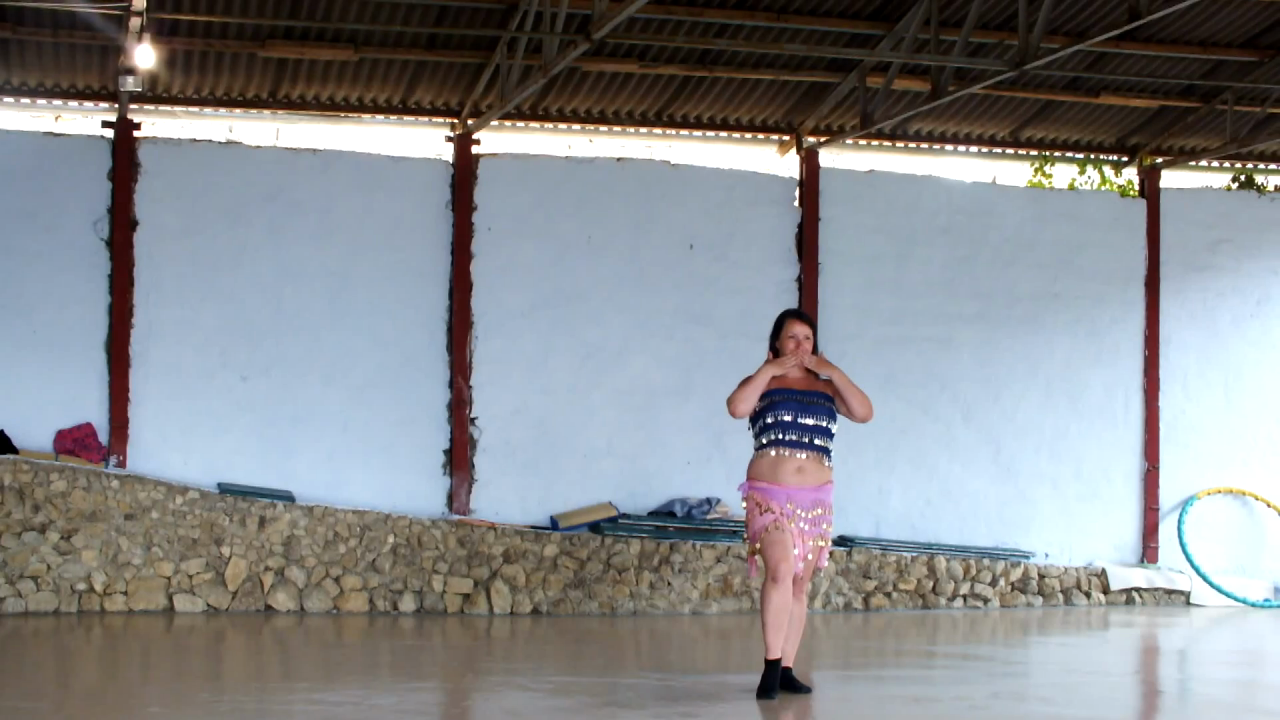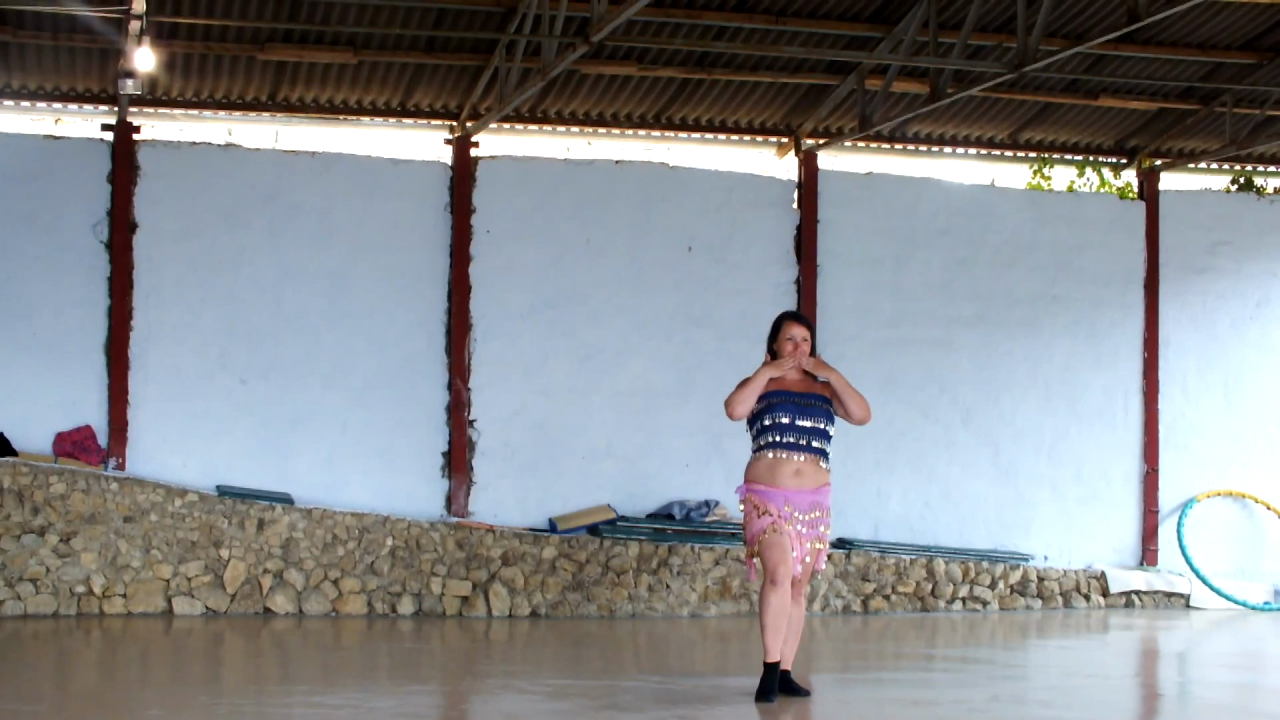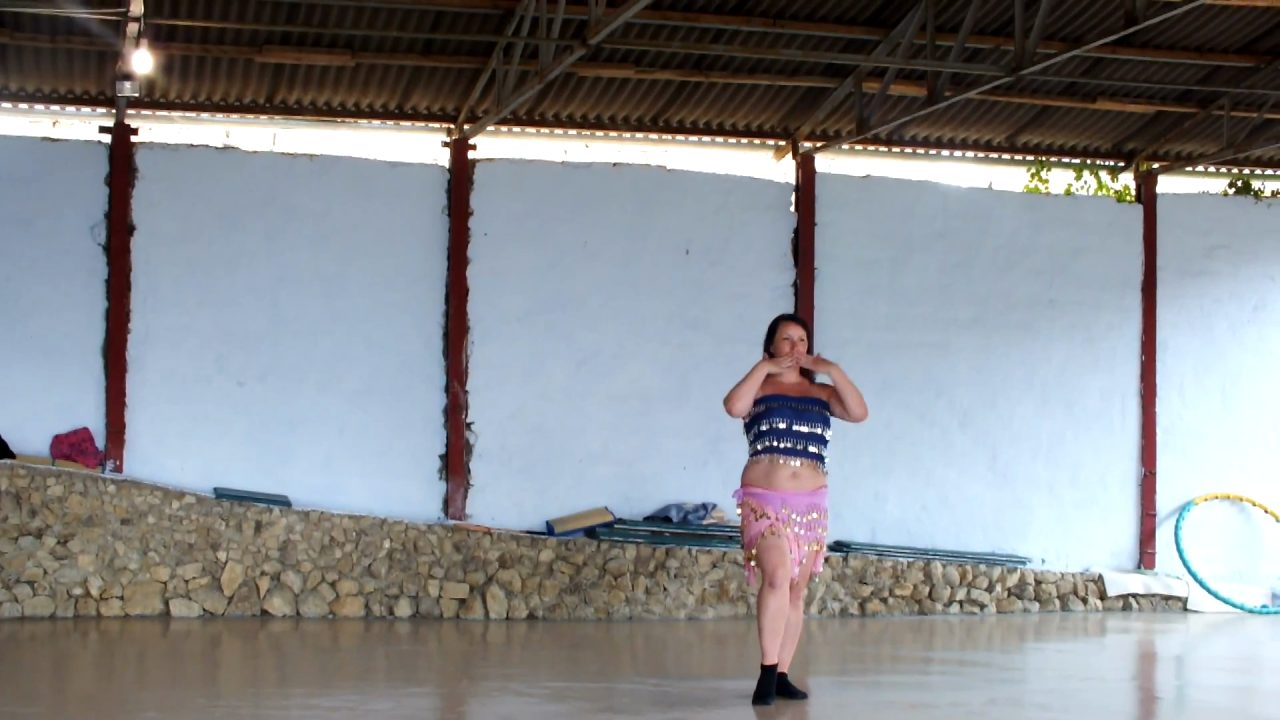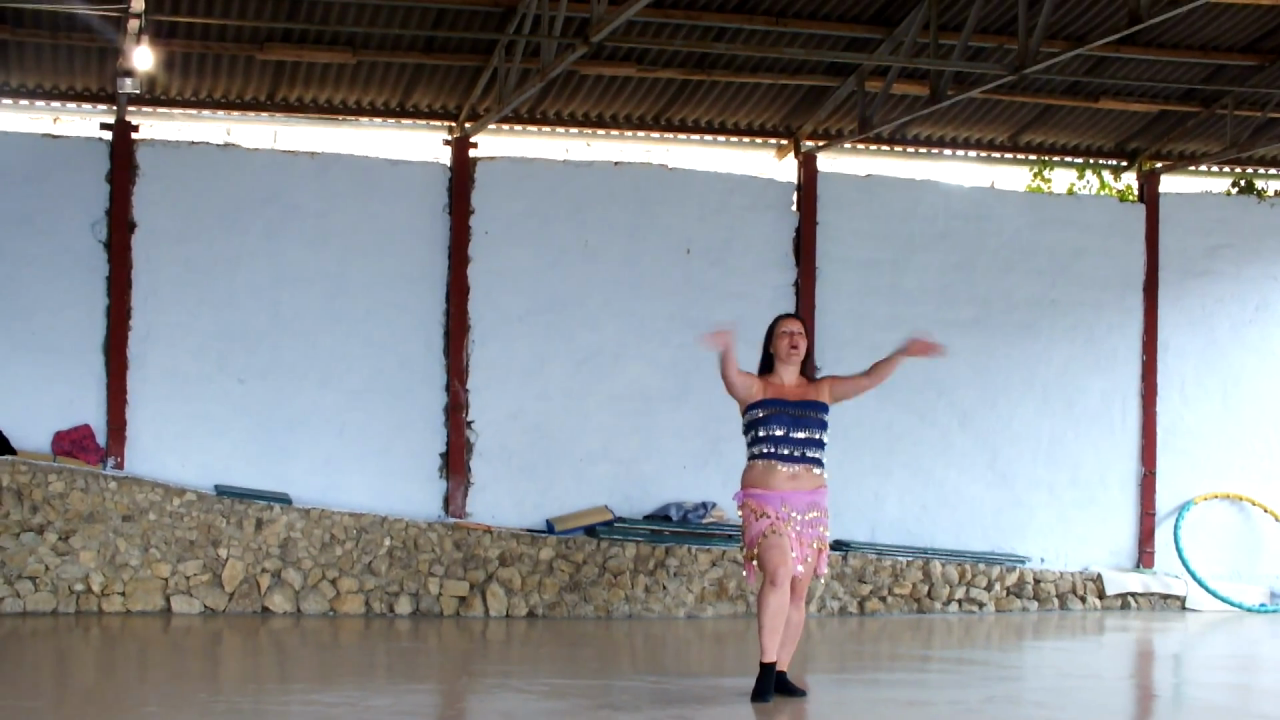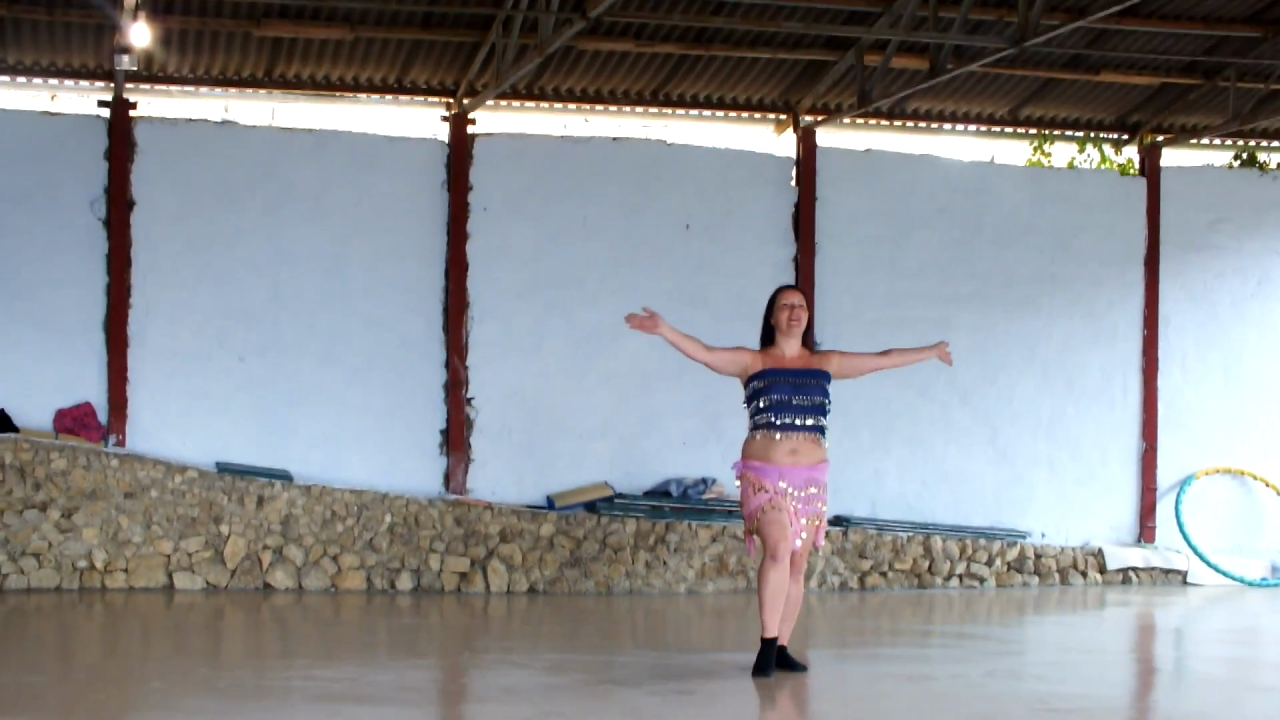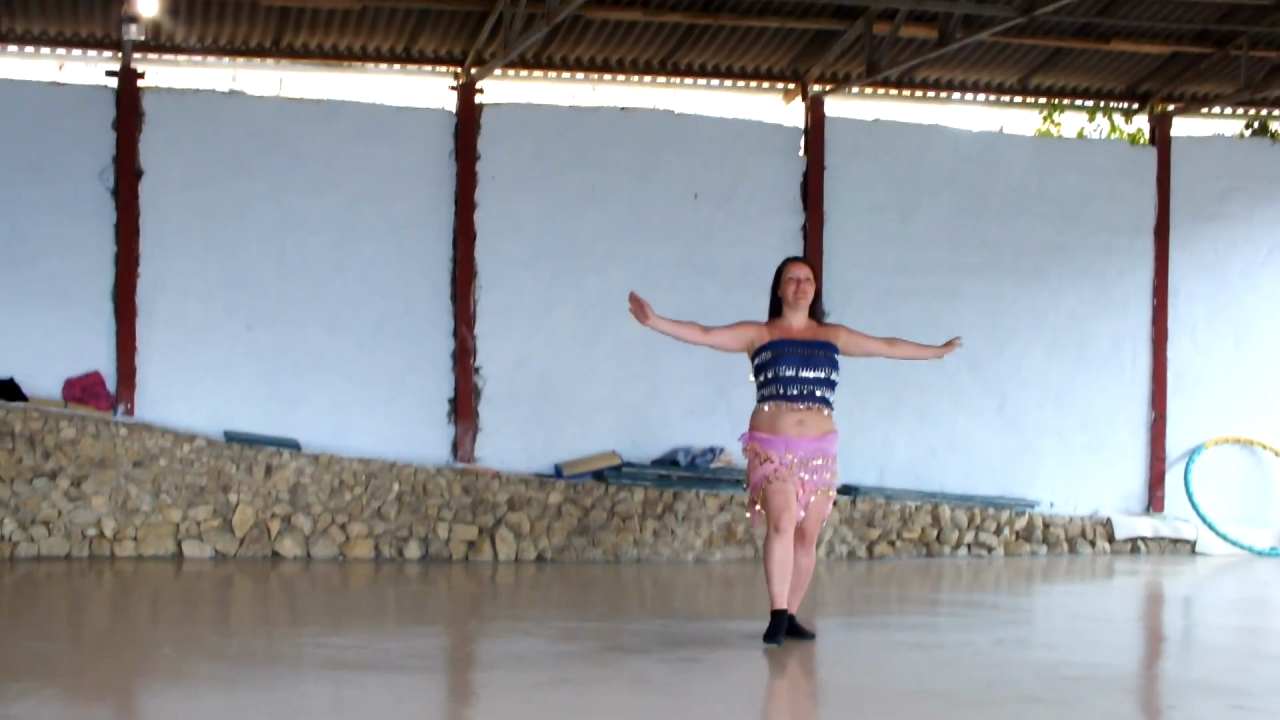
dt=0.2s
person 1, frame 1
left shoulder: (826, 387)
right shoulder: (761, 383)
left elbow: (865, 413)
right elbow: (736, 409)
left wrist: (834, 372)
right wrist: (767, 369)
left hip: (815, 497)
right hip: (769, 494)
left knee: (800, 586)
right knee: (780, 572)
left ankle: (786, 669)
right ankle: (771, 667)
person 1, frame 2
left shoulder: (824, 389)
right shoulder: (758, 385)
left elbow: (863, 415)
right elbow: (734, 410)
left wrist: (832, 374)
right wrist: (766, 371)
left hip: (812, 499)
right hip: (767, 497)
left knee: (798, 589)
right knee: (778, 575)
left ankle: (784, 672)
right ankle: (770, 670)
person 1, frame 3
left shoulder: (820, 392)
right shoulder: (758, 388)
left elbow: (859, 413)
right elbow: (733, 407)
left wrist: (833, 371)
right wrist: (764, 367)
left hip: (810, 502)
right hip: (763, 499)
left knee: (796, 592)
right knee: (777, 578)
left ankle: (781, 675)
right ankle: (767, 672)
person 1, frame 4
left shoulder: (821, 389)
right shoulder: (753, 387)
left elbow: (867, 379)
right elbow: (731, 377)
left wrist: (902, 353)
right wrist: (726, 350)
left hip: (811, 502)
right hip: (765, 500)
left knee: (797, 593)
right knee: (778, 577)
left ankle: (780, 672)
right ankle: (766, 670)
person 1, frame 5
left shoulder: (826, 363)
right shoulder: (750, 361)
left elbow: (882, 359)
right elbow: (702, 352)
left wrist: (930, 352)
right wrist: (664, 329)
left hip: (810, 476)
right hip: (763, 474)
left knee: (797, 566)
right knee: (777, 553)
left ankle: (781, 647)
right ankle: (768, 646)
person 1, frame 6
left shoulder: (833, 335)
right shoulder: (758, 334)
left elbow: (888, 346)
right elbow: (704, 335)
left wrist: (938, 351)
right wrist: (654, 321)
left hip: (818, 448)
right hip: (771, 445)
left knee: (808, 537)
right knee: (781, 523)
left ankle: (789, 616)
right ankle: (777, 616)
